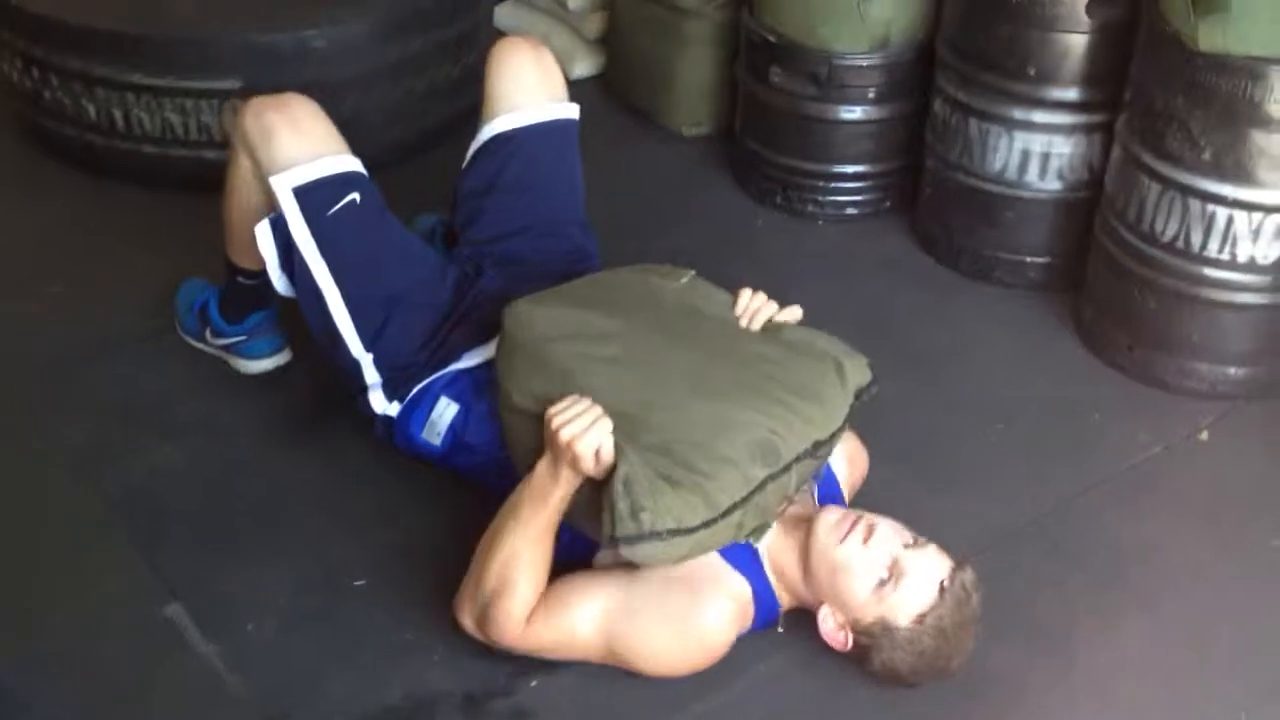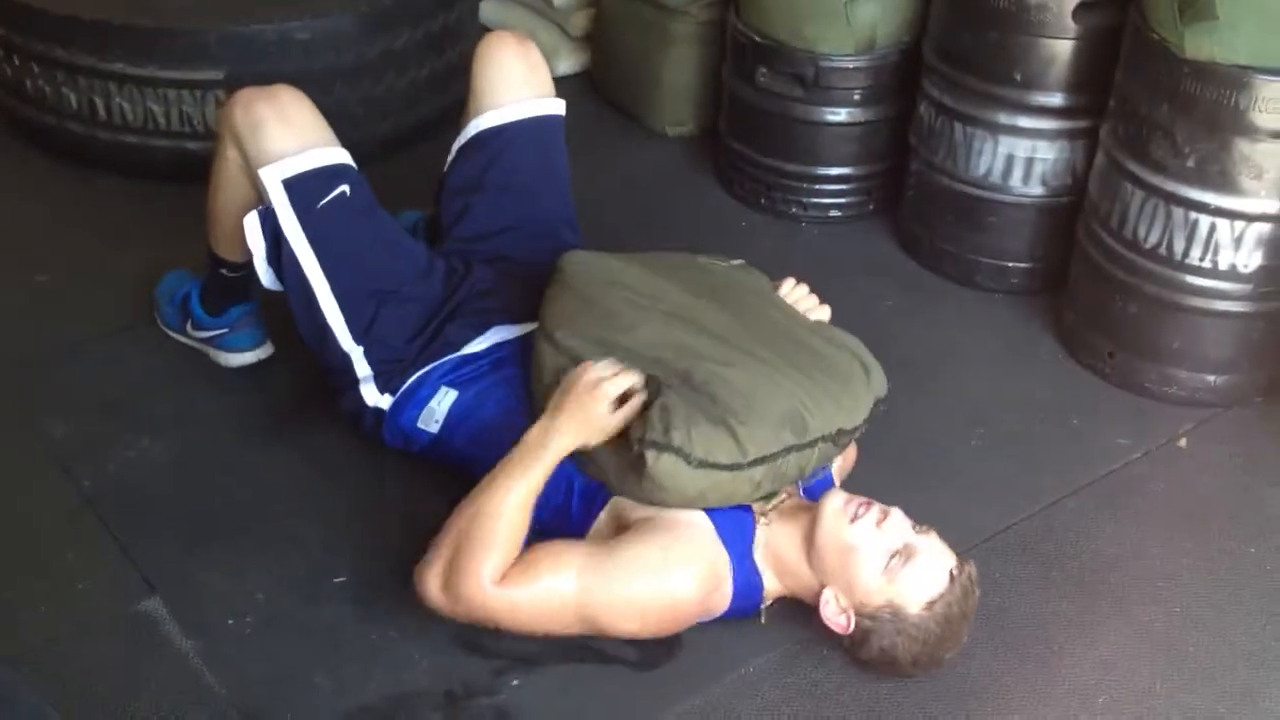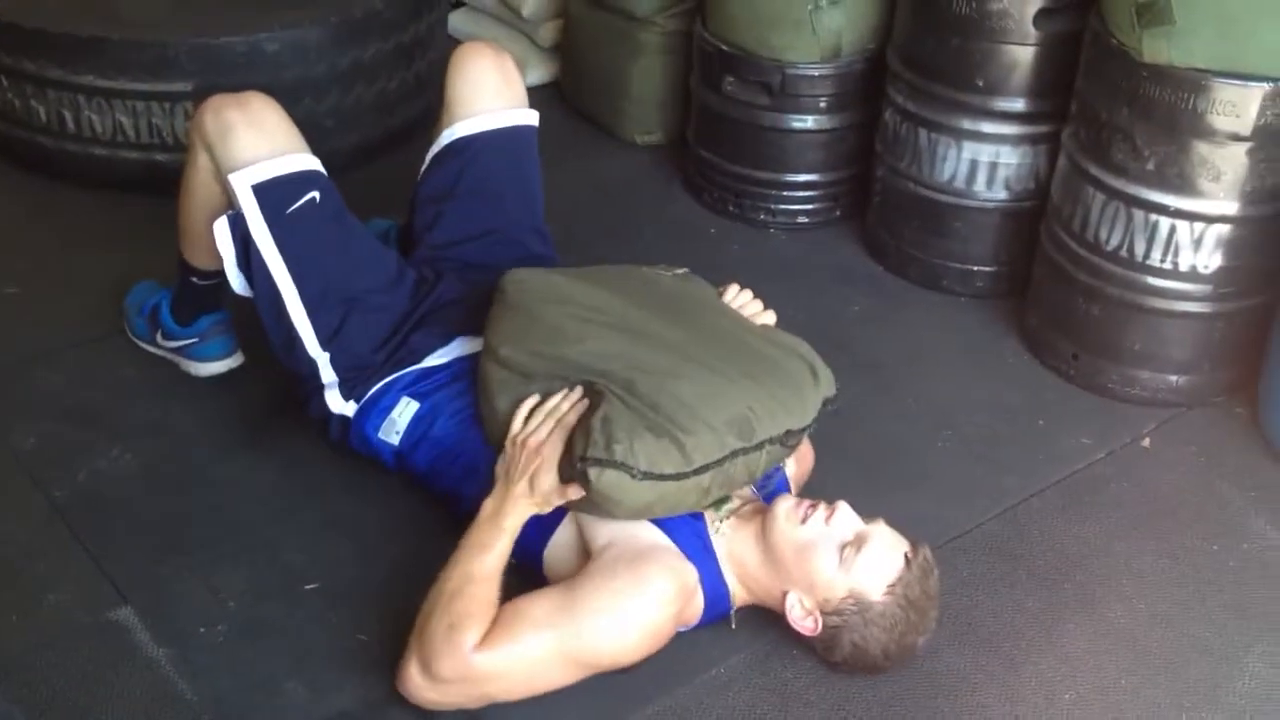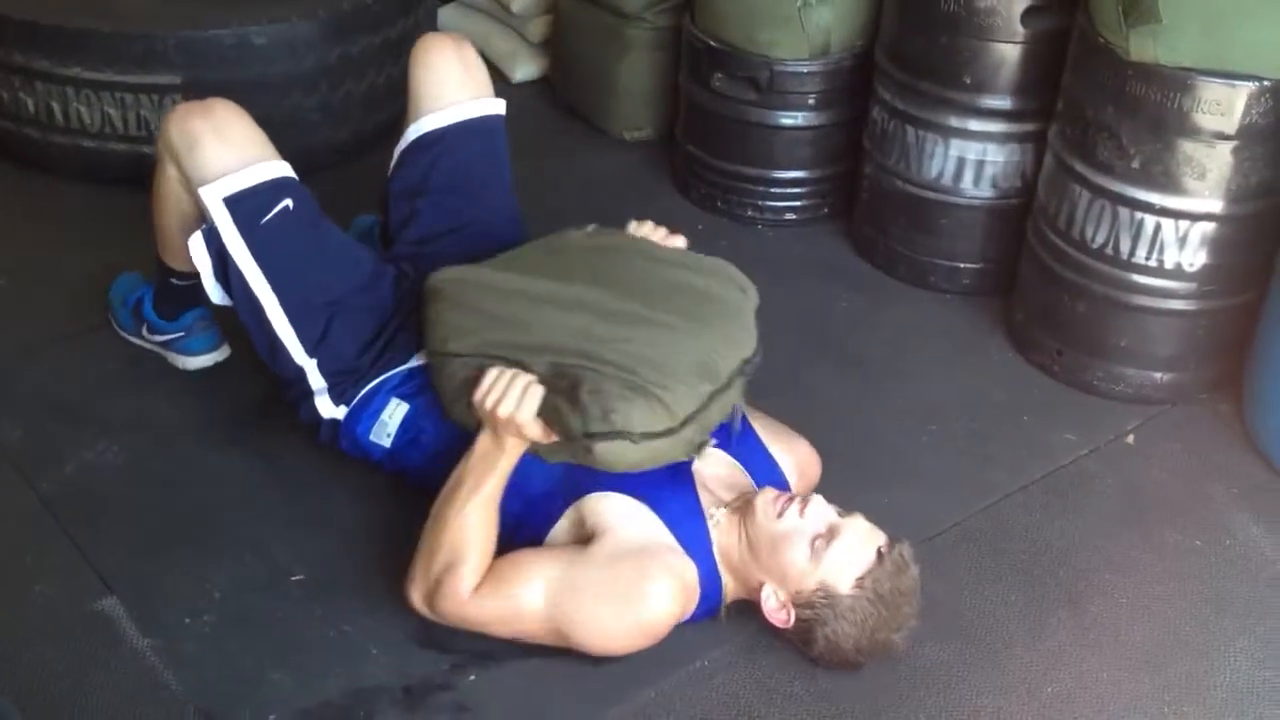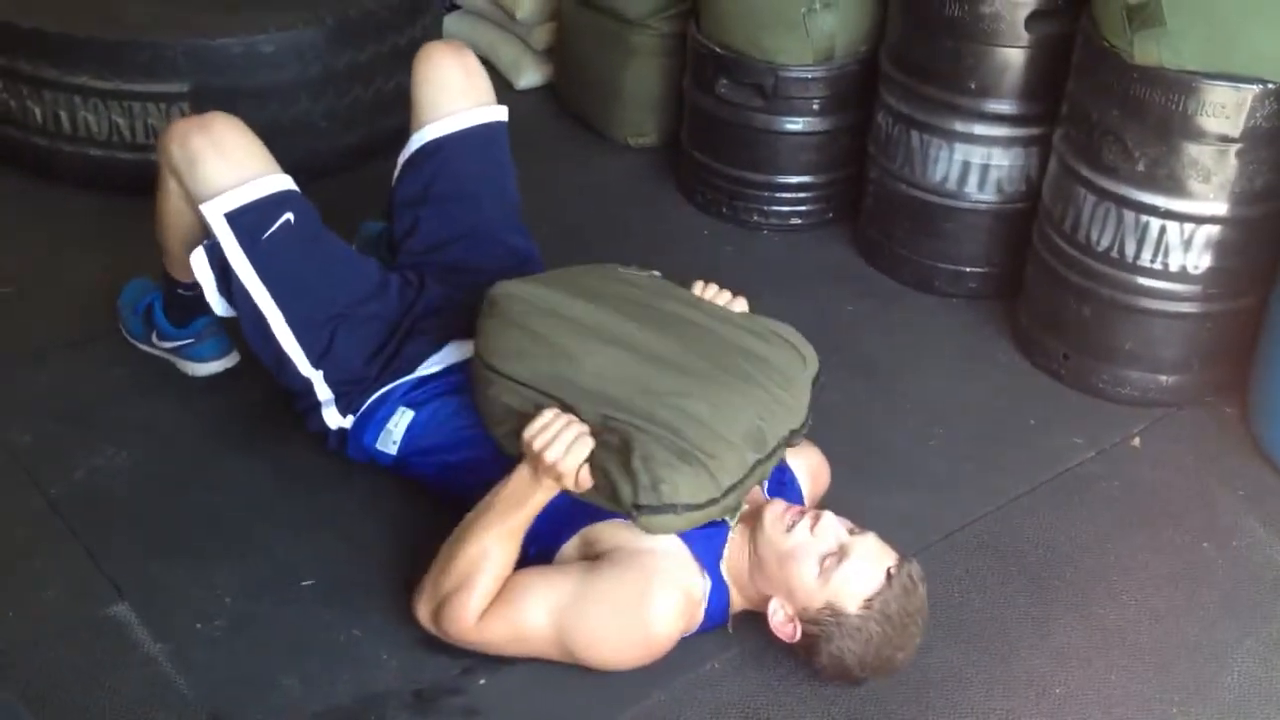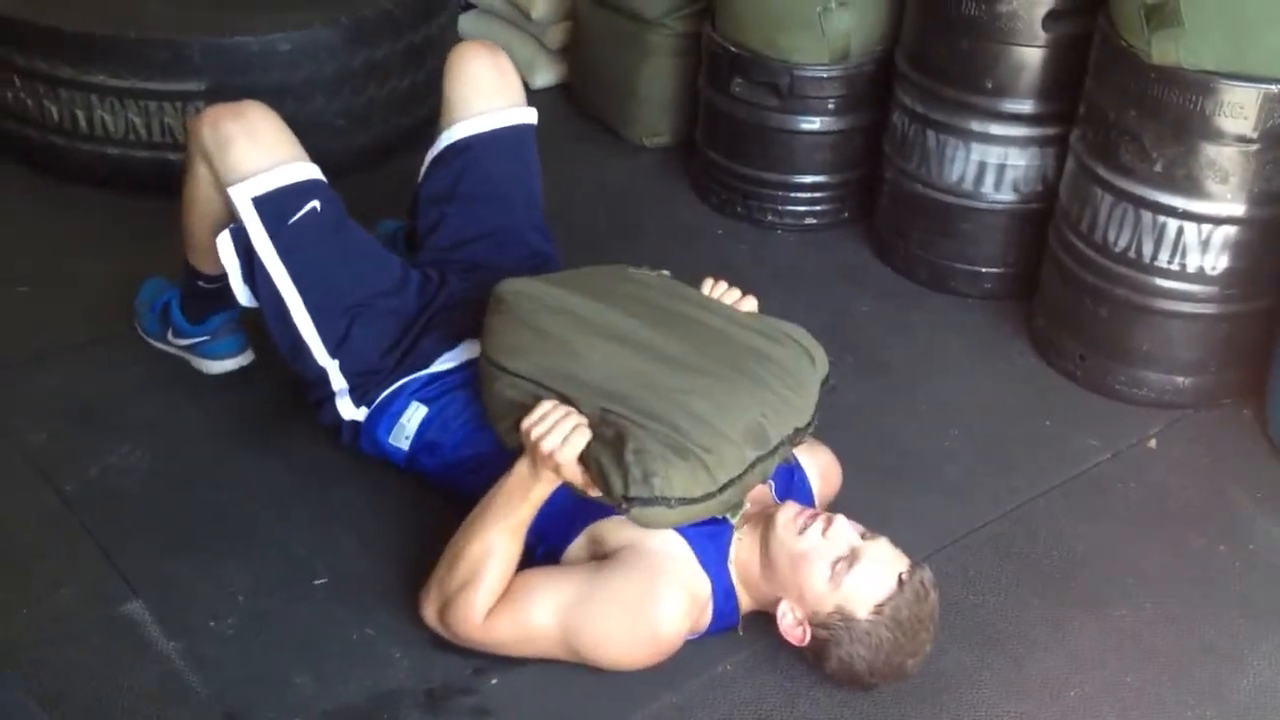
dt=0.7s
person 1, frame 1
left shoulder: (701, 617)
right shoulder: (834, 466)
left elbow: (485, 613)
left wrist: (557, 469)
right wrist: (766, 341)
left hip: (433, 370)
left knee: (275, 119)
right knee: (518, 56)
left ankle: (240, 317)
right ankle: (460, 246)
person 1, frame 2
left shoulder: (685, 576)
right shoulder: (820, 459)
left elbow: (449, 581)
left wrist: (553, 433)
left hip: (419, 366)
right hip: (536, 306)
left knee: (261, 111)
right knee: (505, 50)
left ankle: (219, 310)
right ankle: (439, 235)
person 1, frame 3
left shoulder: (652, 596)
right shoulder: (776, 468)
left elbow: (432, 675)
left wrist: (511, 499)
left hip: (387, 374)
left knee: (232, 118)
right knee: (479, 62)
left ankle: (192, 320)
right ankle: (417, 254)
person 1, frame 4
left shoulder: (646, 592)
right shoulder: (787, 465)
left elbow: (439, 592)
left wrist: (501, 440)
left hip: (371, 377)
left knee: (199, 126)
right knee: (444, 52)
left ankle: (172, 314)
right ankle: (394, 251)
person 1, frame 5
left shoulder: (657, 608)
right shoulder: (799, 474)
left elbow: (444, 611)
left wrist: (537, 480)
left hip: (384, 385)
left knee: (201, 141)
right knee: (444, 61)
left ankle: (182, 321)
right ankle: (400, 263)
person 1, frame 6
left shoulder: (662, 607)
right shoulder: (807, 473)
left elbow: (453, 613)
left wrist: (537, 471)
left hip: (398, 380)
left knee: (229, 128)
right knee: (477, 61)
left ankle: (201, 318)
right ankle: (419, 250)
